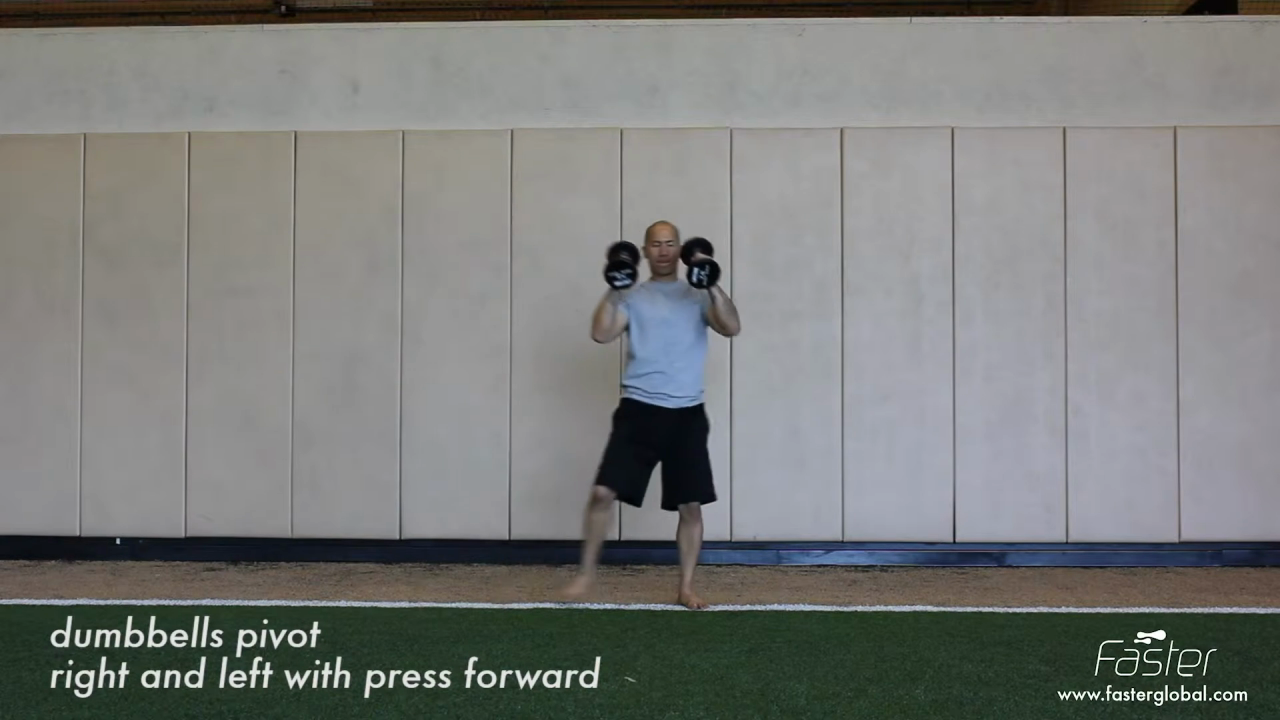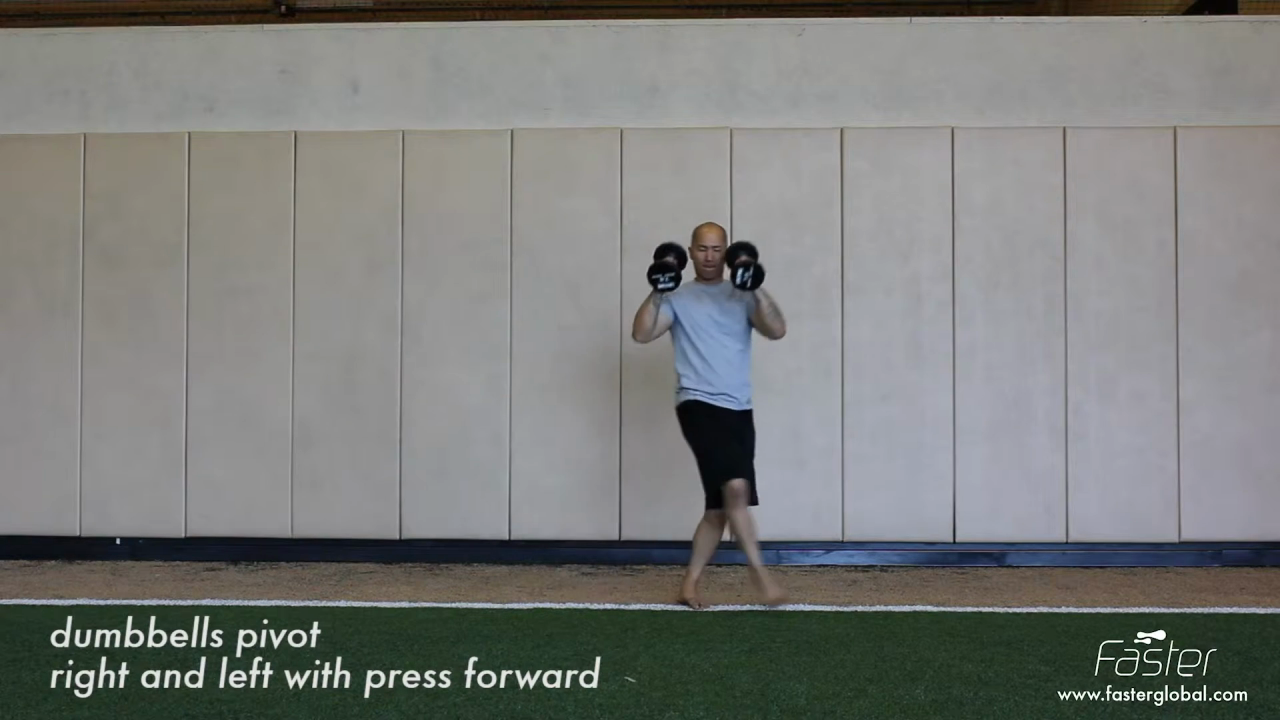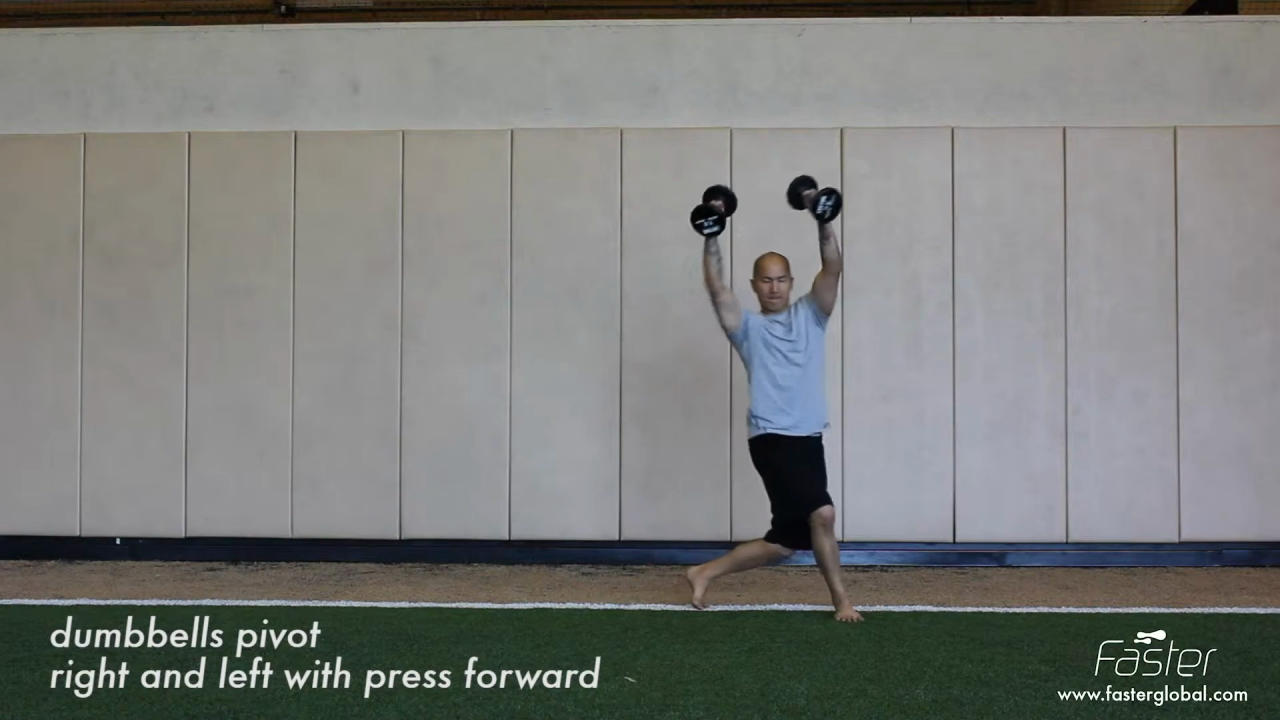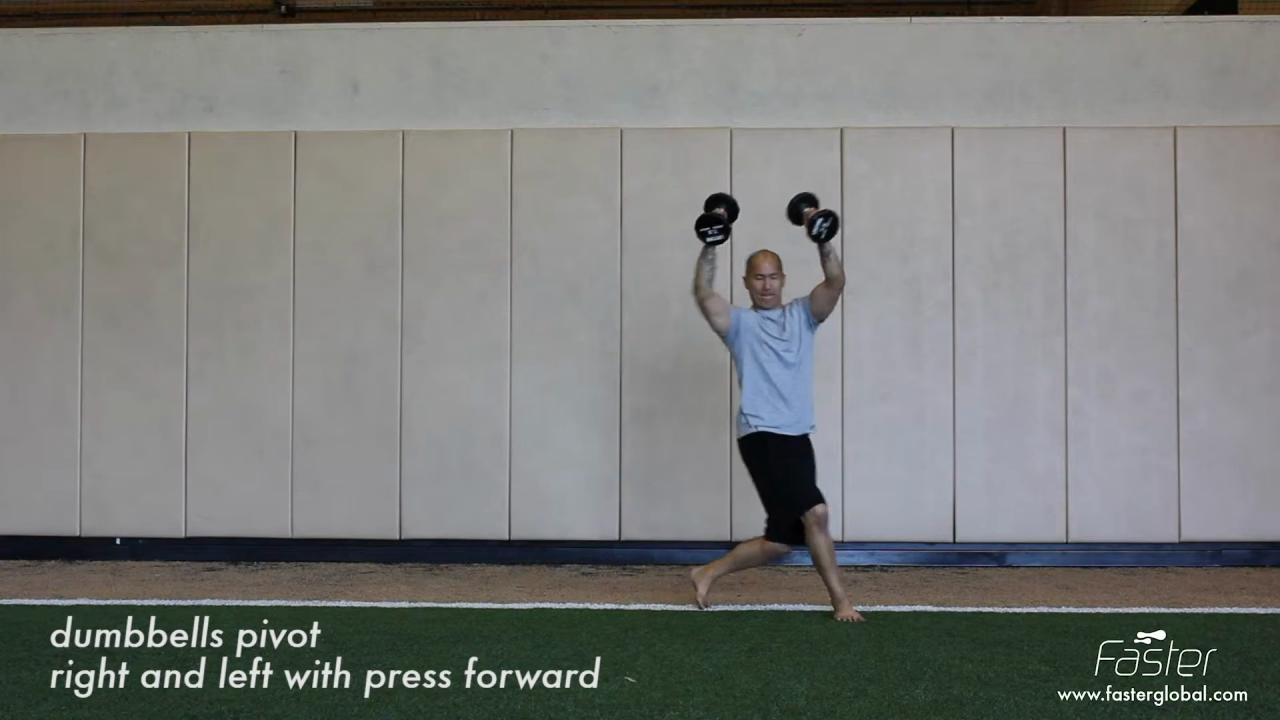
dt=0.5s
person 1, frame 1
left shoulder: (697, 296)
right shoulder: (633, 297)
left elbow: (731, 327)
right elbow: (601, 333)
left wrist: (710, 283)
right wrist: (614, 288)
left hip: (687, 414)
right hip: (640, 410)
left knee: (691, 506)
right knee: (603, 492)
left ankle: (685, 586)
right ankle: (586, 572)
person 1, frame 2
left shoulder: (742, 298)
right shoulder: (677, 298)
left elbow: (776, 329)
right elbow: (641, 334)
left wrist: (755, 284)
right wrist: (657, 289)
left hip: (740, 410)
right hip: (698, 407)
left knee: (721, 504)
right knee: (735, 487)
left ankle: (690, 583)
right ankle: (760, 574)
person 1, frame 3
left shoulder: (811, 316)
right shoulder: (748, 326)
left elbow: (832, 268)
right elbow: (716, 287)
left wrist: (822, 219)
right wrist: (711, 235)
left hip: (809, 440)
right hip: (772, 439)
left knee: (782, 543)
right knee: (823, 514)
left ankle: (705, 574)
right ankle: (840, 598)
person 1, frame 4
left shoulder: (803, 314)
right shoulder: (739, 322)
left elbow: (836, 284)
right elbow: (704, 297)
left wrist: (821, 240)
right wrist: (710, 246)
left hip: (797, 437)
right hip: (760, 436)
left knee: (783, 536)
right knee: (815, 514)
left ankle: (706, 574)
right ankle: (839, 599)
